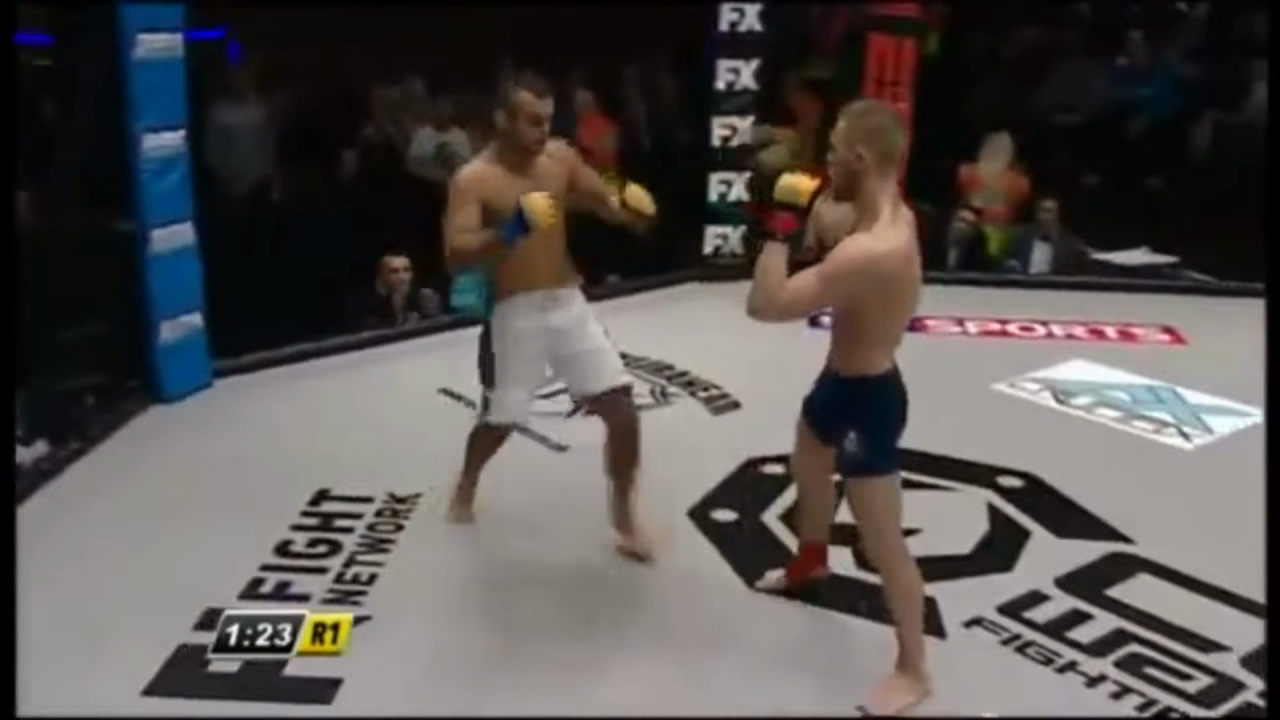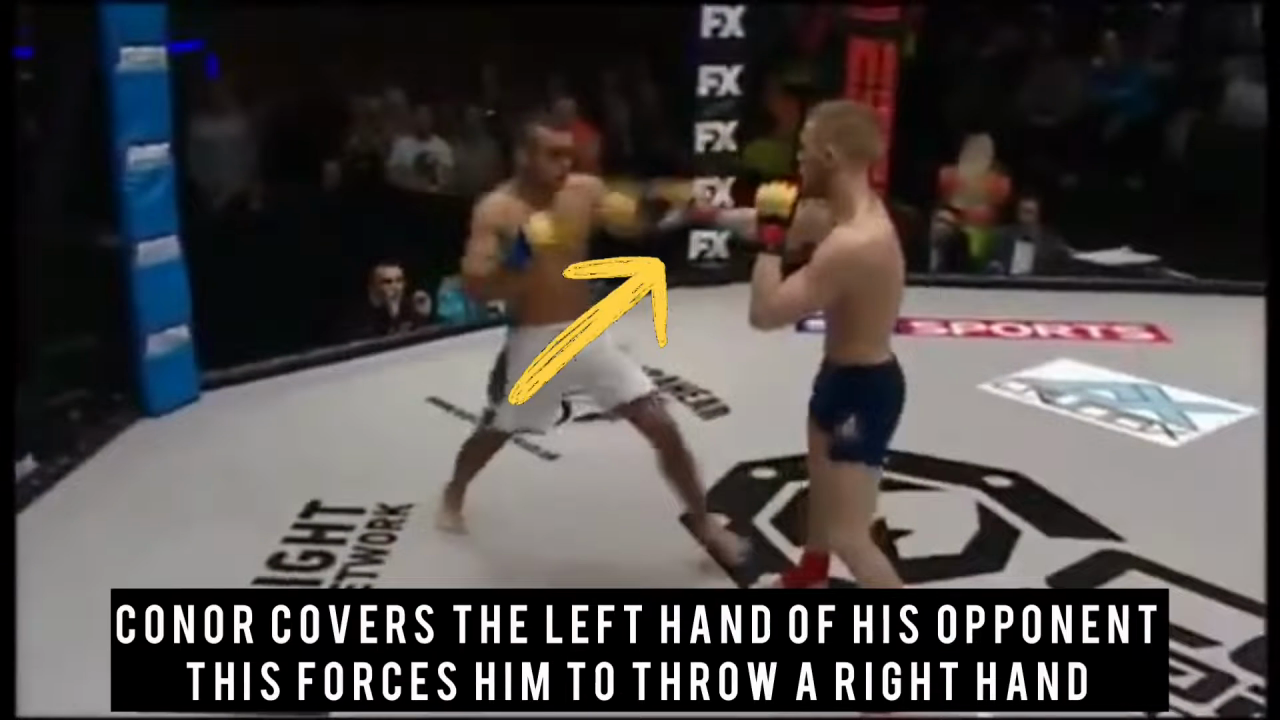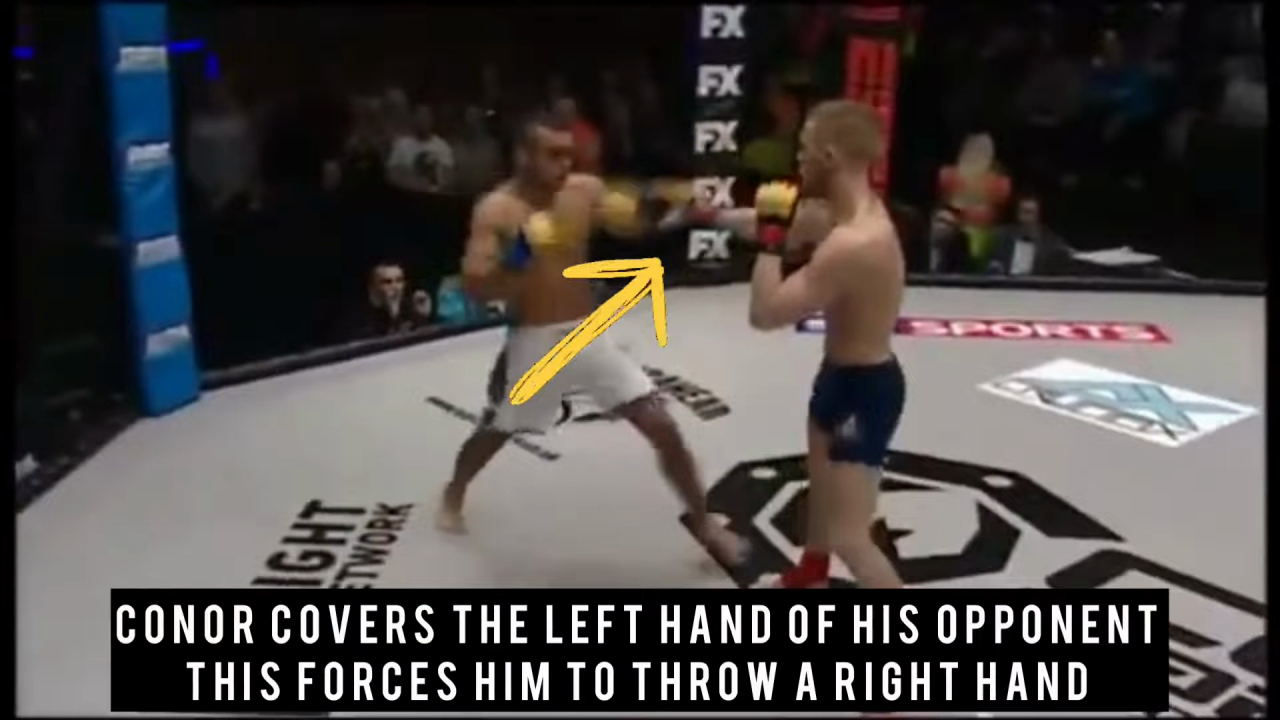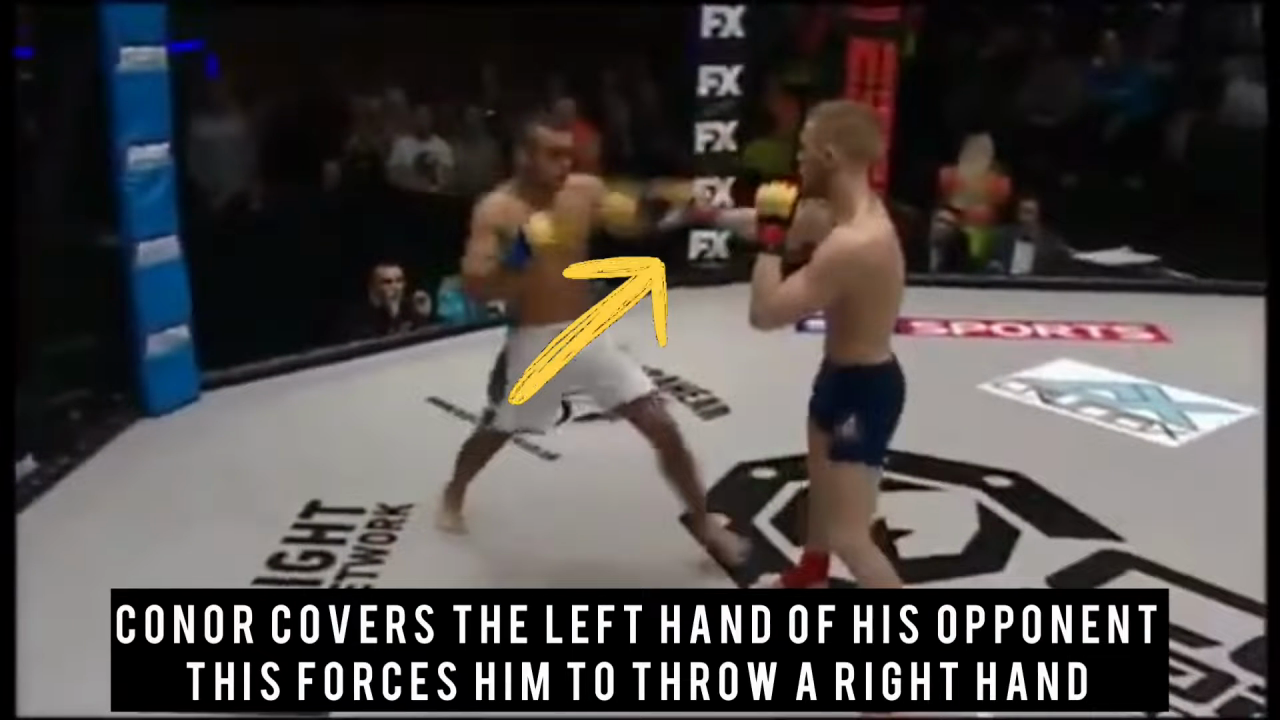
dt=1s
person 1, frame 1
left shoulder: (871, 254)
right shoulder: (891, 214)
left elbow: (765, 305)
left wrist: (782, 223)
right wrist: (799, 214)
left hip: (867, 400)
right hip: (841, 382)
left knee: (883, 543)
right knee: (808, 470)
left ankle: (912, 670)
right ankle: (810, 561)
person 1, frame 2
left shoulder: (853, 244)
right shoulder: (848, 207)
left elbow: (764, 313)
right elbow: (778, 221)
left wrist: (771, 235)
right wrist: (714, 213)
left hip: (863, 391)
right hip: (842, 375)
left knee: (847, 536)
right knee: (821, 482)
right ankle: (810, 575)
person 1, frame 3
left shoulder: (853, 244)
right shoulder: (846, 208)
left elbow: (765, 313)
right elbow: (783, 223)
left wrist: (770, 233)
right wrist: (712, 213)
left hip: (864, 390)
right hip: (842, 375)
left knee: (847, 537)
right knee: (821, 484)
right ankle: (809, 576)
person 1, frame 4
left shoulder: (853, 245)
right shoulder: (846, 208)
left elbow: (765, 313)
right elbow: (778, 222)
left wrist: (772, 233)
right wrist: (712, 214)
left hip: (864, 390)
right hip: (842, 375)
left knee: (849, 538)
right knee: (821, 482)
right ankle: (809, 577)
person 2, frame 1
left shoulder: (560, 157)
right shoulder: (474, 179)
left elbow: (606, 200)
right elbow: (458, 257)
left wrist: (631, 206)
right wrist: (511, 228)
left hip: (569, 305)
right hip: (516, 314)
left knee: (623, 415)
right knee: (498, 422)
left ankle: (624, 518)
right ankle: (465, 486)
person 2, frame 2
left shoulder: (585, 190)
right shoulder: (494, 210)
left elbow: (637, 223)
right elbow: (475, 285)
left wrist: (647, 212)
right wrist: (517, 257)
left hip: (589, 334)
right hip: (534, 342)
left knee: (662, 427)
right knee: (495, 431)
left ankle: (704, 523)
right ankle: (453, 496)
person 2, frame 3
left shoulder: (585, 190)
right shoulder: (495, 210)
left elbow: (636, 221)
right elbow: (475, 285)
right wrist: (515, 261)
left hip: (590, 335)
right hip: (535, 343)
left knee: (662, 427)
right knee: (495, 431)
left ankle: (704, 523)
right ankle: (453, 495)
person 2, frame 4
left shoulder: (585, 190)
right shoulder: (494, 210)
left elbow: (636, 221)
right elbow: (475, 285)
right wrist: (514, 261)
left hip: (589, 335)
right hip: (534, 342)
left knee: (662, 427)
right knee: (494, 431)
left ankle: (704, 522)
right ankle: (453, 495)
